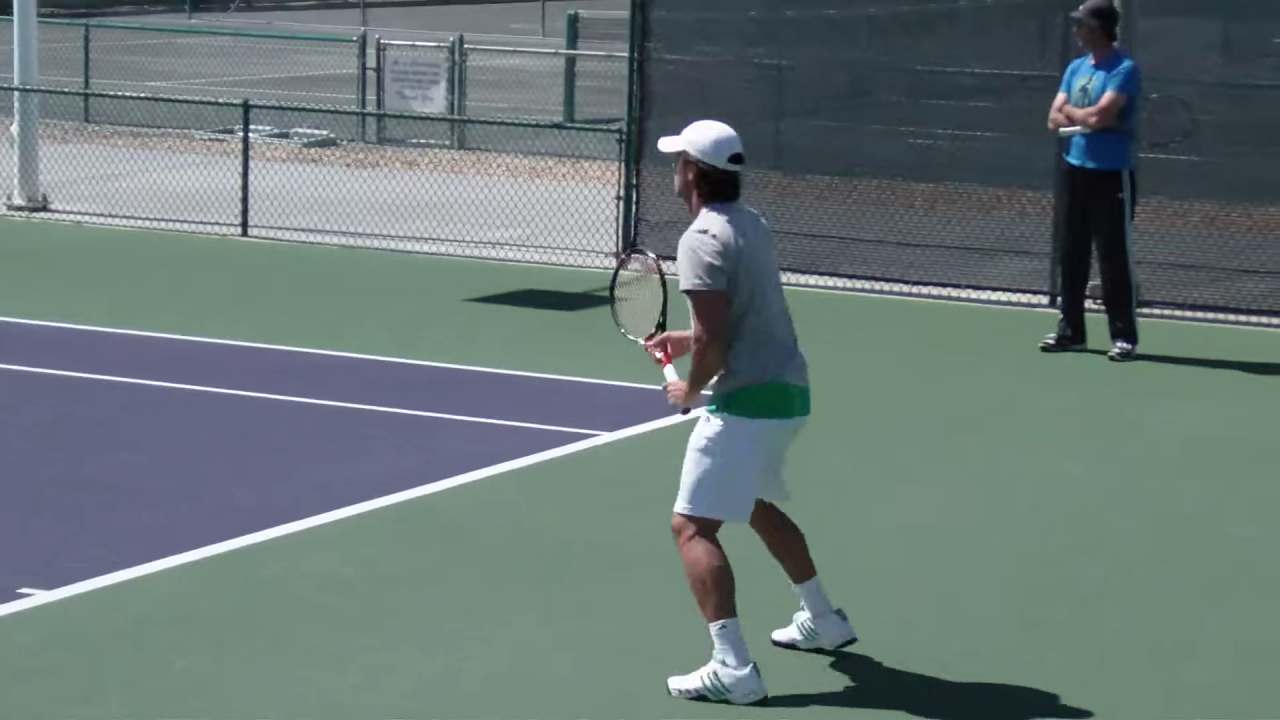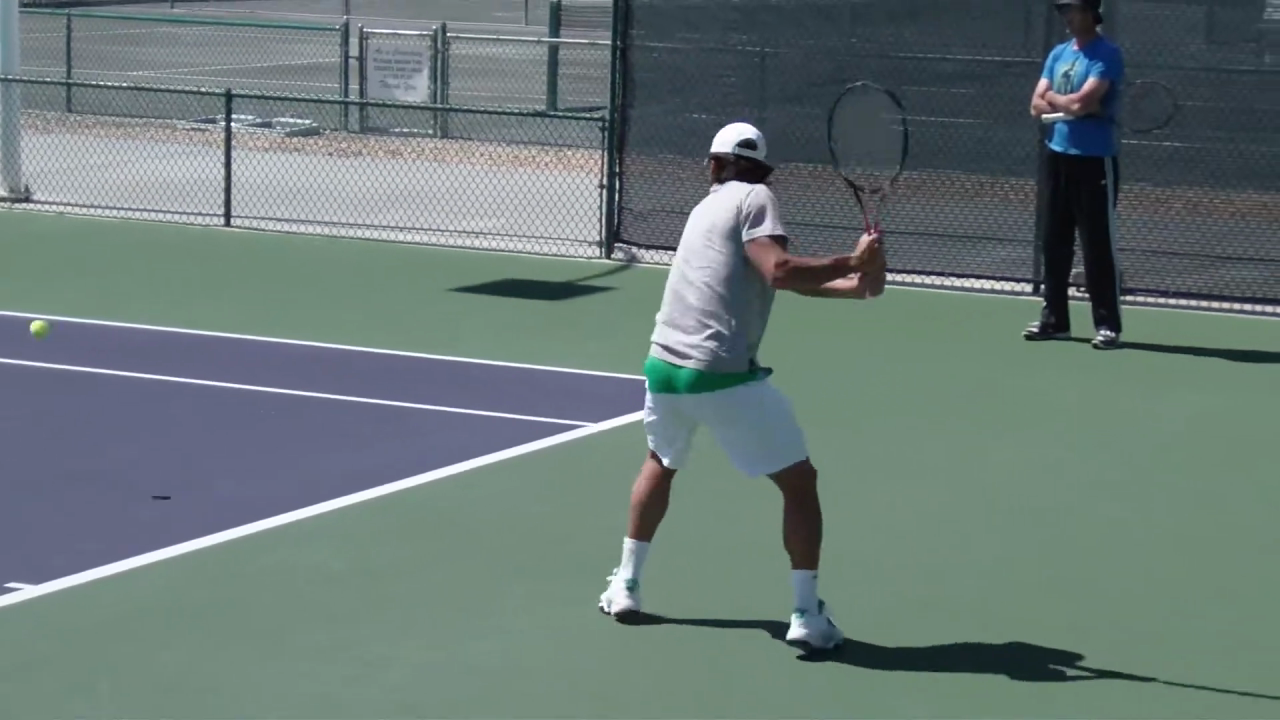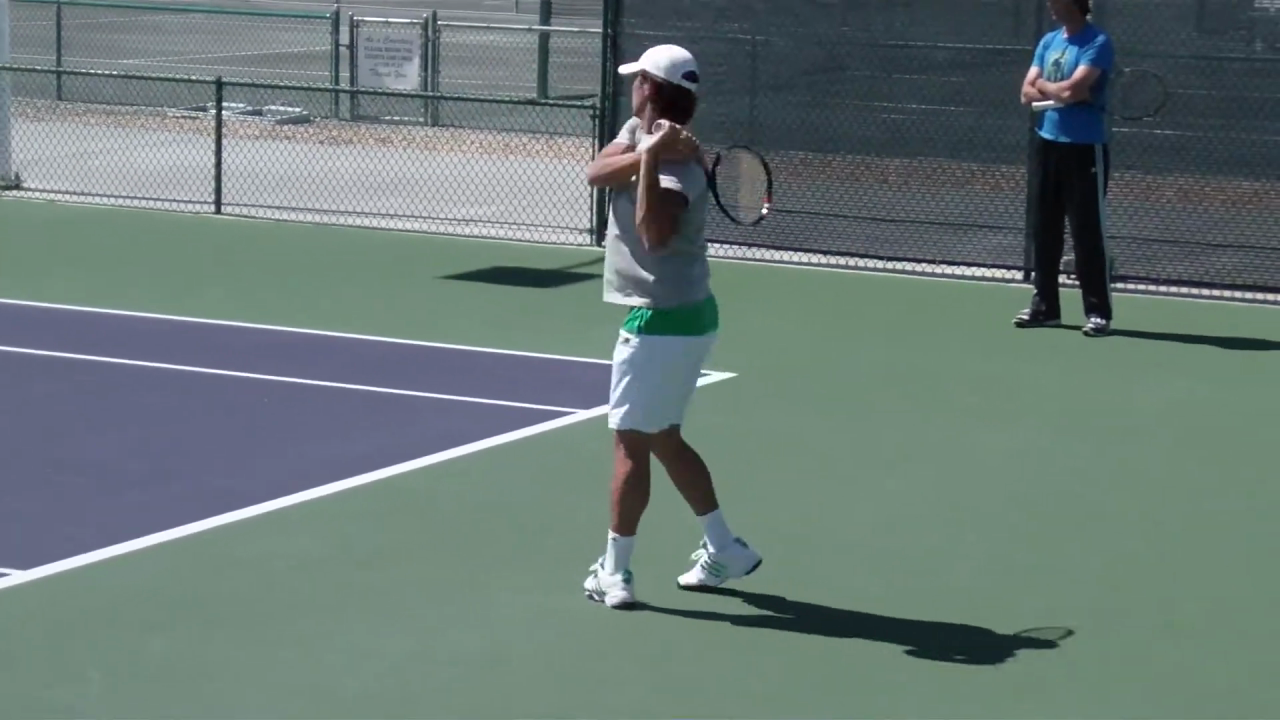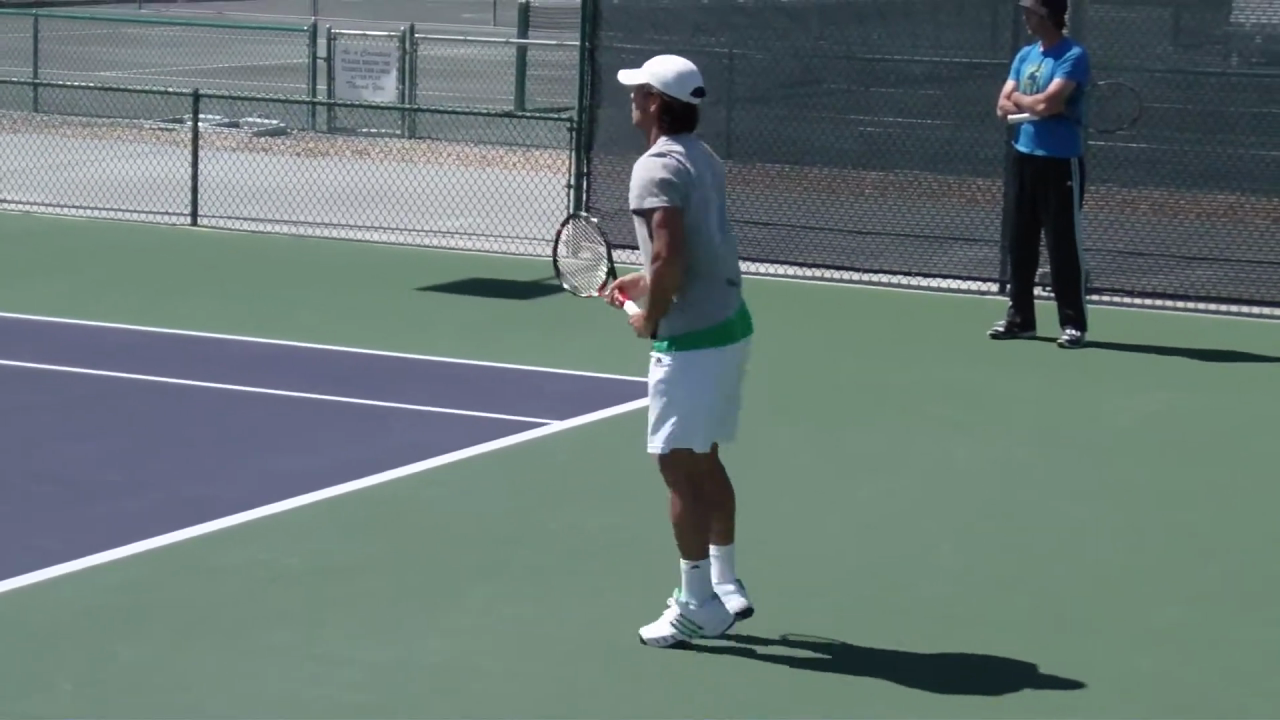
dt=0.7s
person 1, frame 1
left shoulder: (702, 240)
right shoulder: (753, 224)
left elbow: (713, 341)
left wrist: (691, 389)
right wrist: (688, 340)
left hip: (745, 401)
right hip: (792, 394)
left knee: (691, 528)
right knee: (760, 509)
left ankle: (733, 666)
right ankle: (821, 617)
person 1, frame 2
left shoulder: (704, 208)
right shoulder: (755, 200)
left elbow: (763, 279)
right elbow: (779, 272)
left wrist: (852, 285)
right wrist: (852, 261)
left hip: (664, 368)
right hip: (726, 376)
left knee: (659, 464)
right knee: (800, 483)
left ankle: (625, 585)
right ankle: (807, 614)
person 1, frame 3
left shoulder: (684, 163)
right shoulder: (639, 132)
left elbow: (655, 235)
right elbow: (598, 171)
left wrist: (650, 169)
right wrist: (647, 151)
left hip: (664, 322)
right hip: (678, 318)
left knee: (631, 442)
right knee: (664, 440)
left ankle: (616, 574)
right ankle: (726, 549)
person 1, frame 4
left shoulder: (657, 166)
right shoulder: (702, 159)
left elbow: (668, 258)
left wrist: (648, 317)
right wrist: (640, 283)
left hip: (691, 336)
right hip: (730, 325)
left knee: (678, 464)
right knee: (704, 457)
left ankle: (698, 604)
right ankle: (725, 585)
person 2, frame 1
left shoulder: (1125, 69)
right shoulder: (1075, 68)
left elbow: (1098, 116)
right elbow: (1054, 119)
left wrist: (1071, 110)
right wrist: (1087, 119)
left hip: (1111, 175)
right hip: (1074, 170)
left knee: (1115, 258)
right knee: (1072, 255)
left ankle: (1124, 336)
right ankle: (1070, 330)
person 2, frame 2
left shoulder: (1107, 55)
right shoulder: (1057, 53)
left elbow: (1080, 102)
right elbow: (1037, 105)
left wrist: (1053, 97)
right wrist: (1069, 105)
left hip: (1094, 161)
right hip: (1057, 156)
left knee: (1098, 245)
right knee: (1054, 241)
left ankle: (1107, 324)
right ankle: (1054, 318)
person 2, frame 3
left shoulder: (1098, 42)
right shoulder: (1048, 41)
left elbow: (1071, 90)
right elbow: (1027, 93)
left wrist: (1042, 84)
right wrist: (1058, 93)
left hip: (1084, 148)
right hip: (1047, 144)
left knee: (1088, 233)
right knee: (1043, 229)
left ankle: (1098, 311)
right ankle: (1045, 305)
person 2, frame 4
left shoulder: (1073, 56)
right shoulder: (1024, 55)
left elbow: (1045, 103)
right elbow: (1004, 106)
left wrist: (1020, 98)
right wrist: (1035, 106)
left hip: (1060, 162)
right hip: (1024, 157)
left knee: (1064, 245)
right knee: (1020, 242)
left ankle: (1073, 323)
right ankle: (1020, 317)
